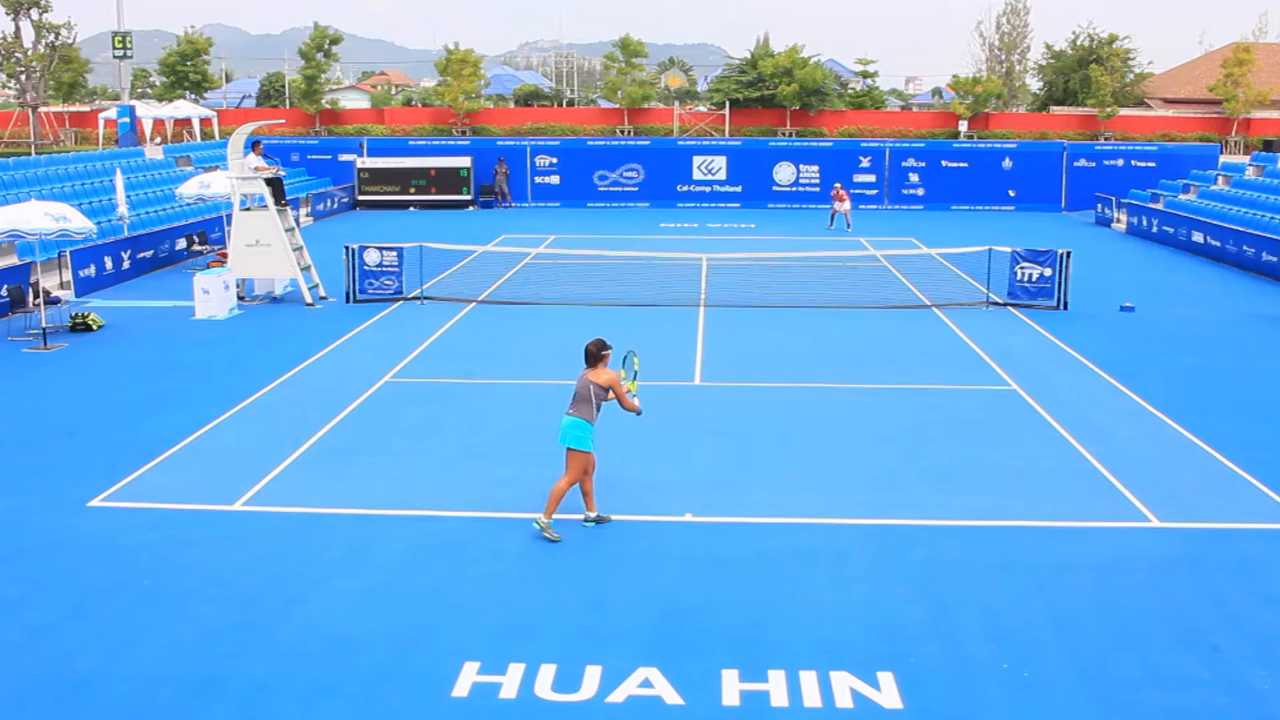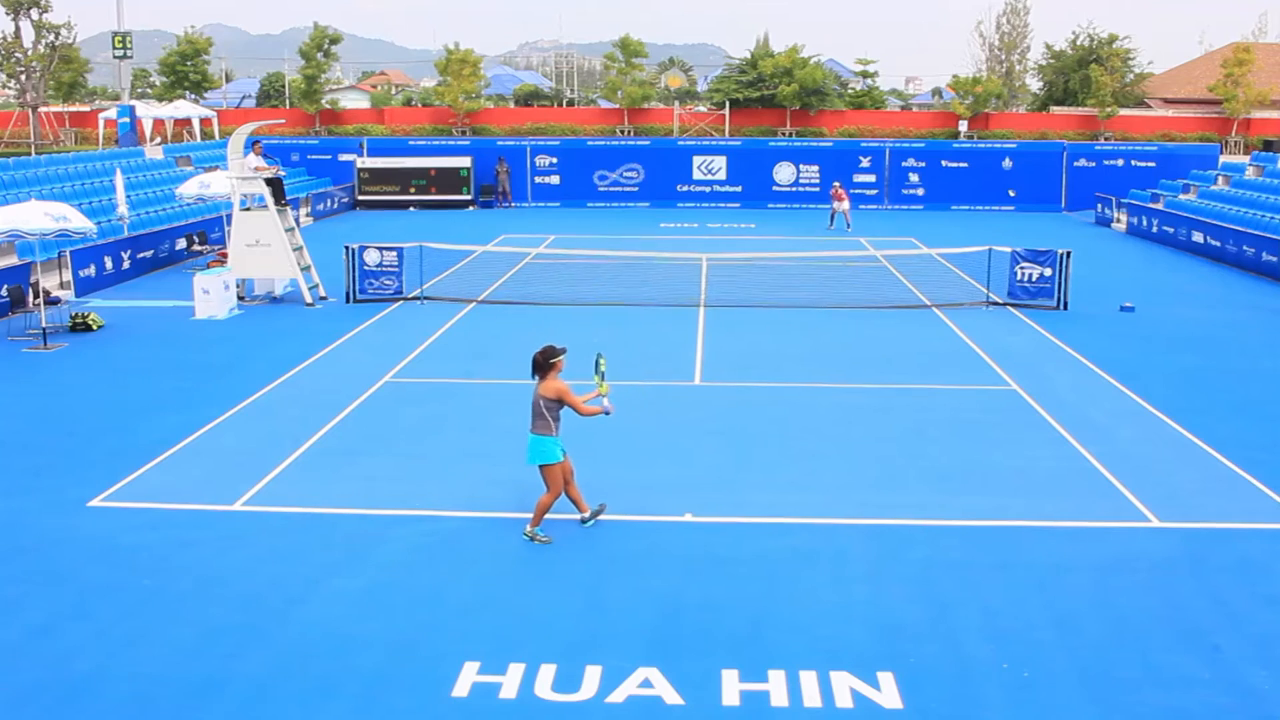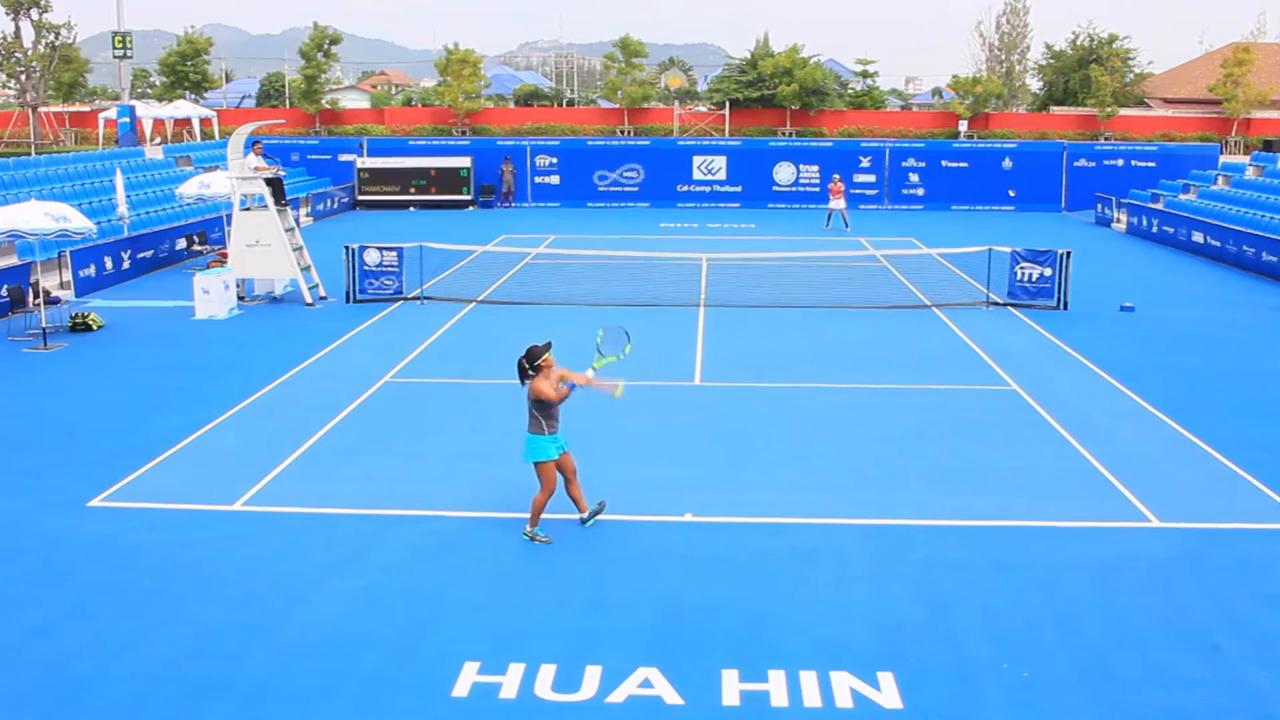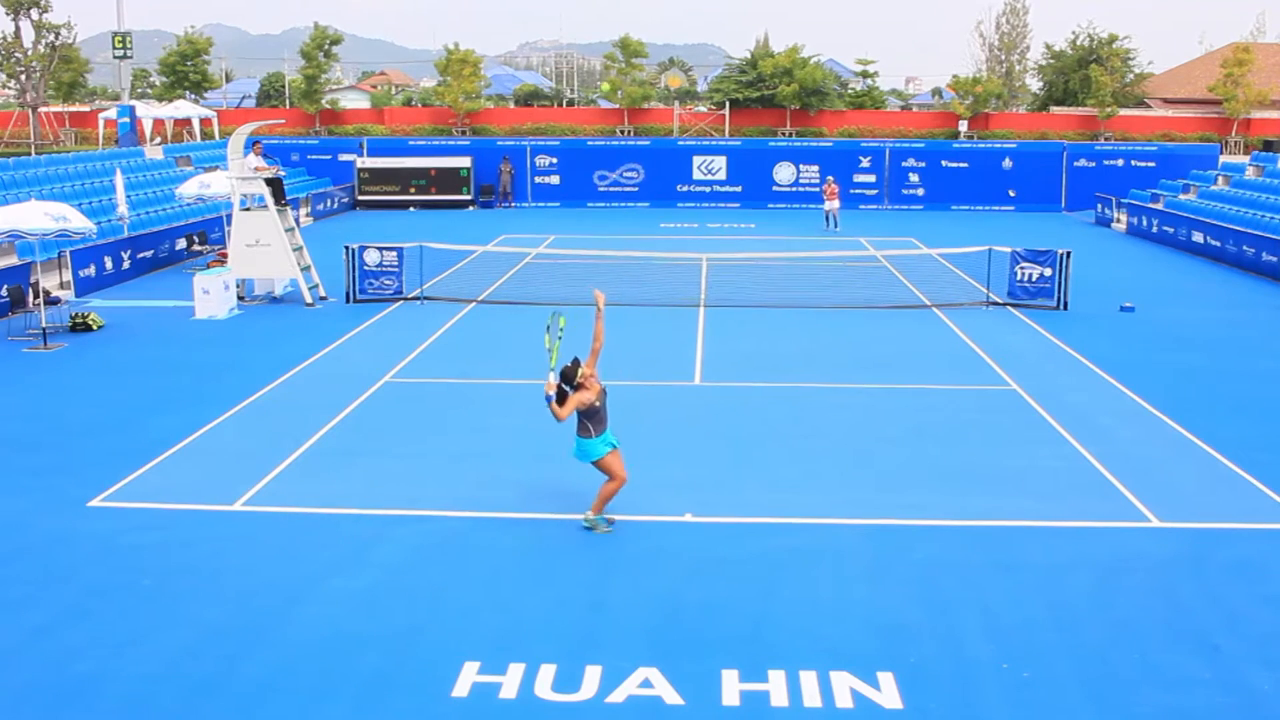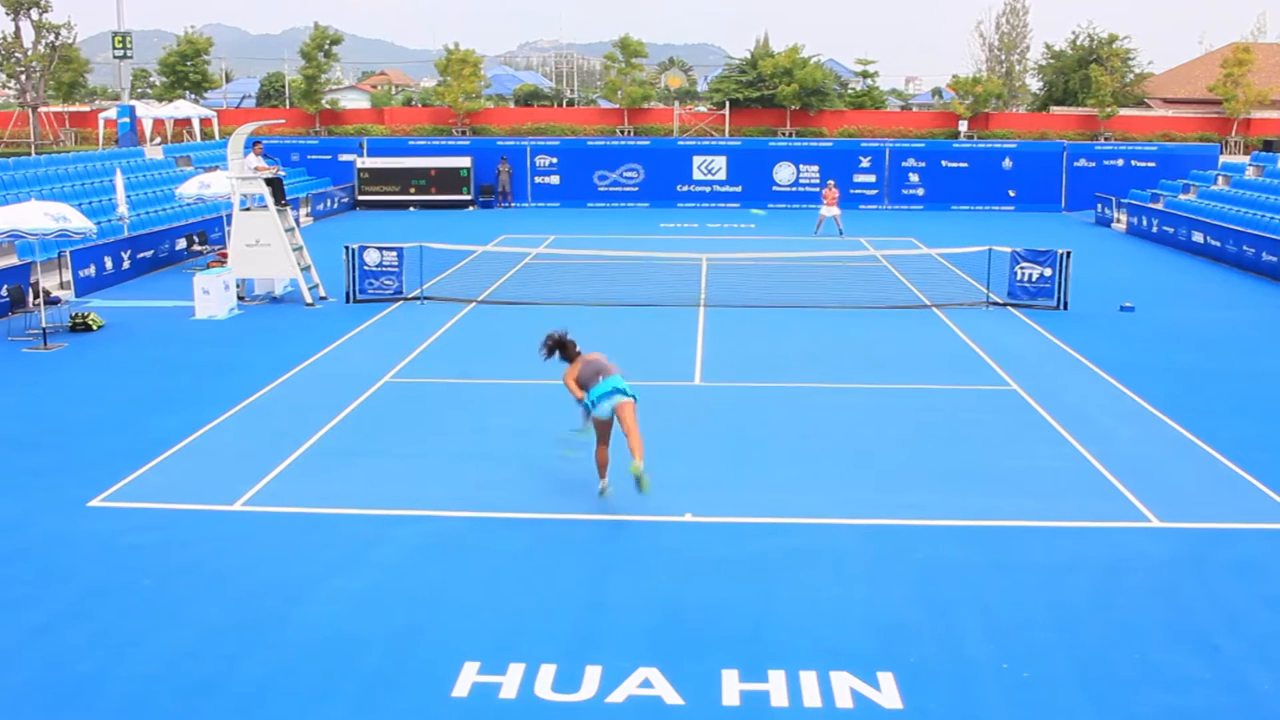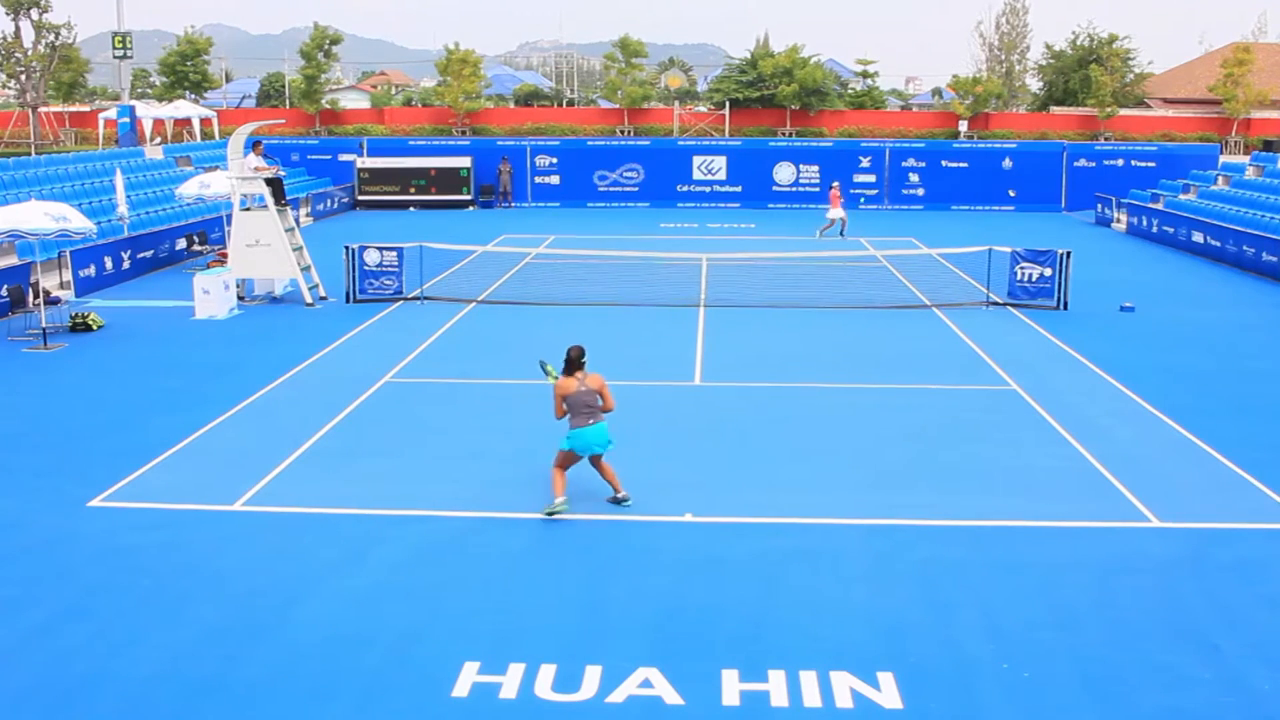
dt=0.7s
person 1, frame 1
left shoulder: (587, 373)
right shoulder: (610, 375)
right elbow: (625, 404)
left wrist: (621, 390)
right wrist: (637, 408)
left hip: (575, 424)
right hip: (580, 427)
left knee: (588, 470)
right knee: (571, 477)
left ankle: (591, 514)
right ankle: (545, 519)
person 1, frame 2
left shoulder: (546, 382)
right shoulder: (557, 385)
left elbow: (572, 401)
right elbow: (581, 410)
left wrist: (594, 394)
right wrist: (604, 409)
left hip: (550, 440)
right hip: (545, 442)
left knee: (568, 477)
right knee: (555, 490)
left ankle: (586, 514)
right ankle: (531, 529)
person 1, frame 3
left shoulder: (555, 374)
right shoulder: (538, 386)
left elbow: (580, 379)
right elbow: (557, 398)
right wrist: (573, 384)
left hip: (554, 437)
right hip: (540, 441)
left knee: (571, 474)
right knee: (548, 488)
left ankle: (585, 513)
right ankle: (531, 529)
person 1, frame 4
left shoulder: (591, 375)
right shoulder: (578, 398)
left elbow: (597, 344)
right elbow: (560, 417)
left wrist: (599, 311)
right wrist: (550, 398)
left hip: (603, 436)
right hip: (590, 442)
left knee: (617, 477)
right knee: (620, 477)
left ankle: (595, 515)
right ankle: (592, 516)
person 1, frame 5
left shoulder: (569, 375)
right shoulder: (595, 357)
left elbow: (580, 397)
left wrist: (586, 413)
left hip: (598, 395)
right hip: (616, 387)
left knee: (602, 444)
right knee: (631, 430)
left ankle: (603, 482)
right ankle: (637, 467)
person 1, frame 6
left shoulder: (560, 384)
right shoulder: (597, 380)
left elbow: (559, 415)
right elbow: (610, 407)
left hip: (578, 434)
right hip: (599, 431)
left knee: (558, 468)
right knee: (597, 464)
left ankle: (559, 502)
right ankle: (621, 495)
